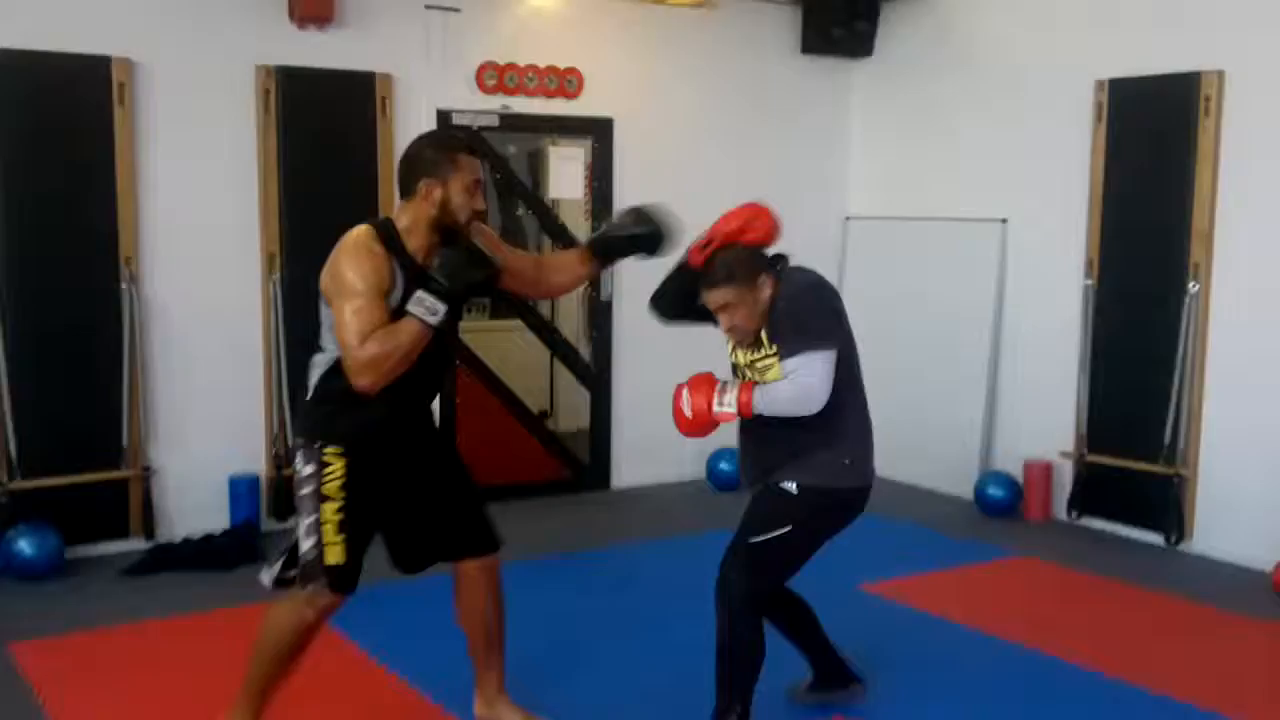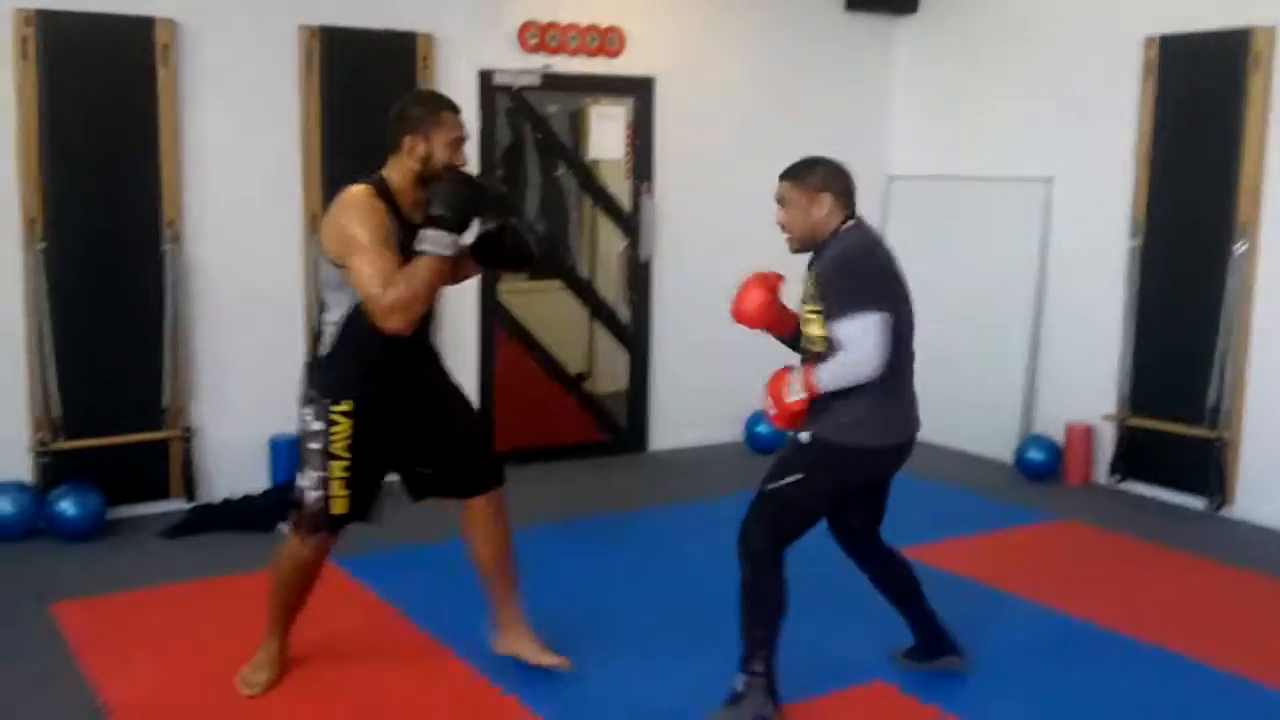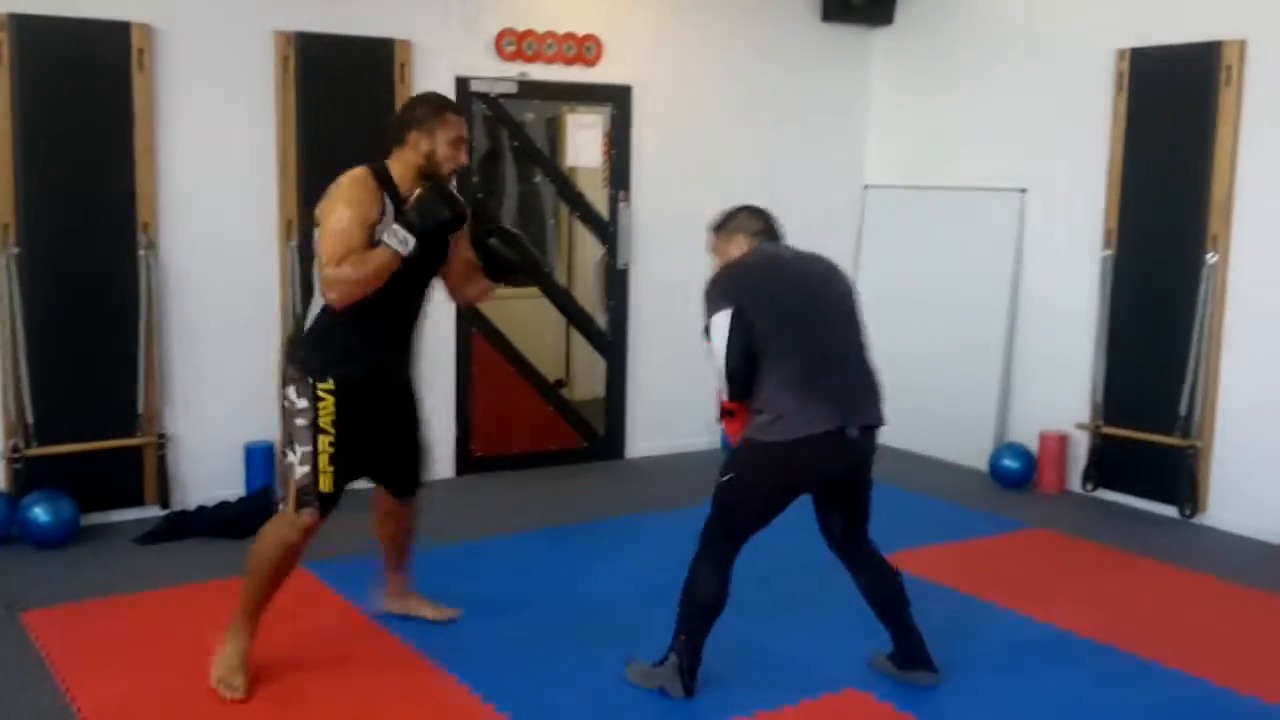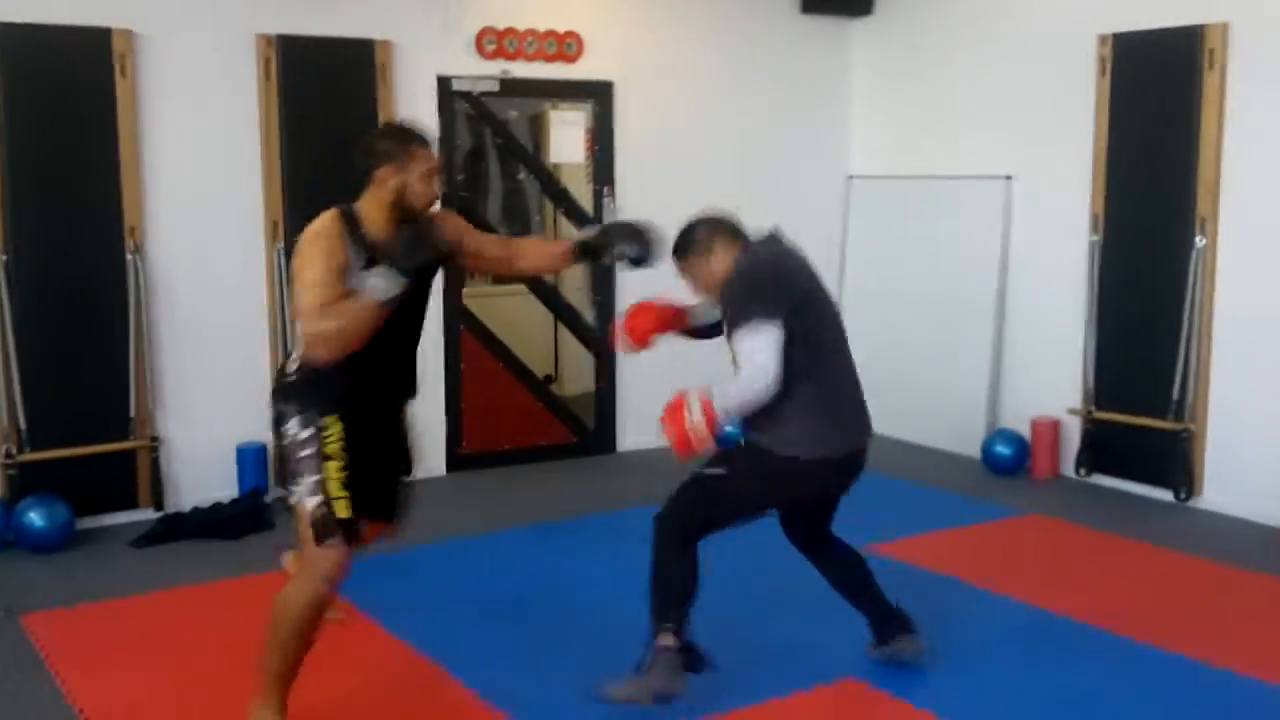
dt=0.4s
person 1, frame 1
left shoulder: (468, 244)
right shoulder: (361, 254)
left elbow: (541, 278)
right elbow: (366, 372)
left wrist: (608, 246)
right wrist: (435, 296)
left hip: (414, 436)
right hip: (342, 445)
left knee: (478, 561)
right knee: (316, 595)
person 1, frame 2
left shoulder: (437, 199)
right shoulder: (360, 211)
right elbow: (395, 312)
left wrist: (494, 248)
right wrist: (443, 233)
left hip: (417, 379)
right hip: (348, 392)
left knee: (485, 488)
right knee: (315, 530)
left ankle: (510, 628)
right ankle: (275, 642)
person 1, frame 3
left shoulder: (441, 203)
right shoulder: (358, 192)
left elbow: (465, 289)
right elbow: (337, 285)
left wrist: (492, 266)
right wrist: (410, 229)
left hip: (385, 371)
right hip: (326, 372)
left knee: (398, 489)
right knee: (304, 514)
left ankle: (396, 588)
right ankle: (238, 638)
person 1, frame 4
left shoulder: (432, 227)
right shoulder: (326, 238)
left elbow: (514, 255)
right elbow: (319, 345)
left wrist: (591, 243)
right wrist: (388, 276)
left hip: (378, 403)
right hip: (319, 408)
left knee: (360, 520)
right knee: (329, 561)
left ankle: (299, 559)
person 2, frame 1
left shoulder: (806, 296)
right shoulder: (747, 298)
left elbow: (809, 393)
right elbow: (666, 304)
left wrist: (729, 398)
right wrist: (708, 253)
left hip: (825, 478)
right hip: (786, 475)
left knee: (738, 588)
right knee: (759, 585)
right ankle: (834, 675)
person 2, frame 2
left shoulder: (849, 259)
right shoulder: (831, 255)
left elbow: (865, 360)
right elbow: (821, 344)
left wrist: (800, 385)
right wrist: (779, 322)
left hip: (848, 435)
right hip: (885, 432)
left knee: (760, 537)
right knee: (857, 537)
right ankle: (937, 645)
person 2, frame 3
left shoulder: (732, 279)
right shoulder: (827, 271)
left elbow: (724, 356)
left wrist: (734, 399)
left hip: (786, 435)
right hip: (855, 428)
left knee: (718, 543)
right knee: (853, 543)
left ankle: (679, 667)
right ankle: (913, 658)
person 2, frame 4
left shoulder: (756, 278)
right shoulder: (776, 257)
left elbow: (761, 372)
right elbow: (734, 321)
left wrist: (705, 411)
right wrist: (670, 319)
left hip: (794, 449)
right hip: (843, 443)
left knee: (675, 524)
right knee: (813, 538)
left ankle: (666, 659)
right ankle: (895, 630)
